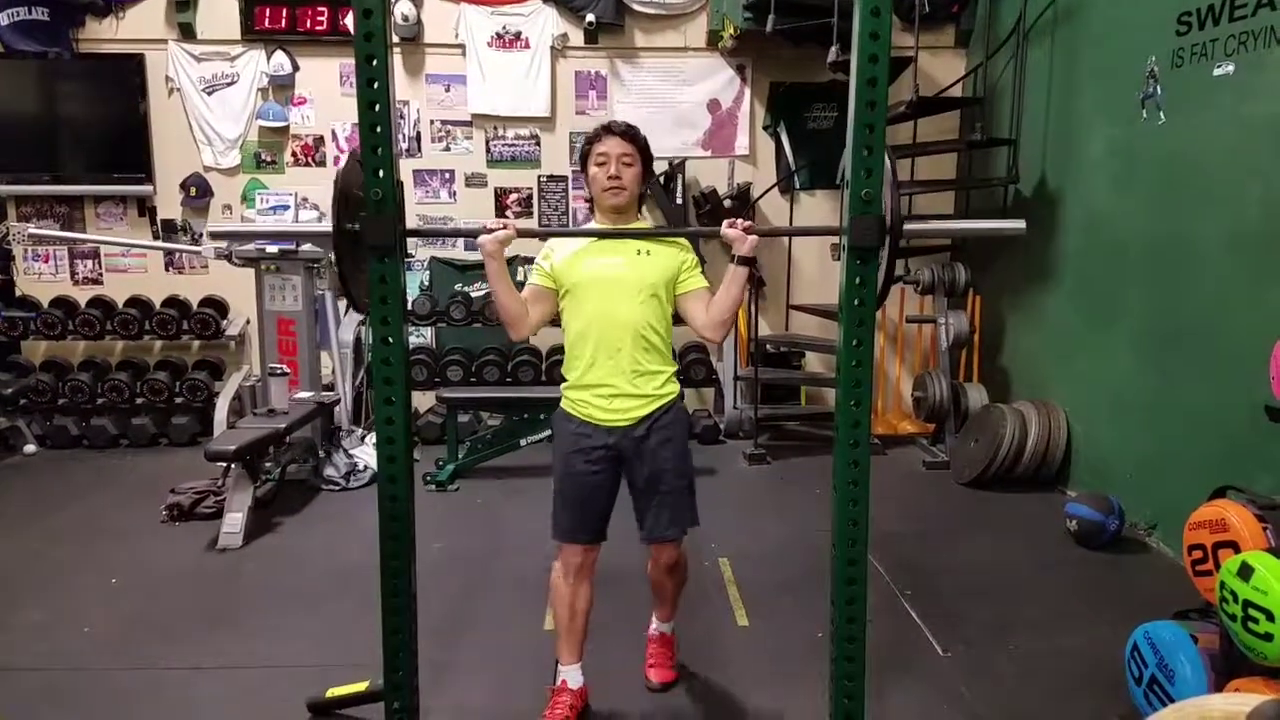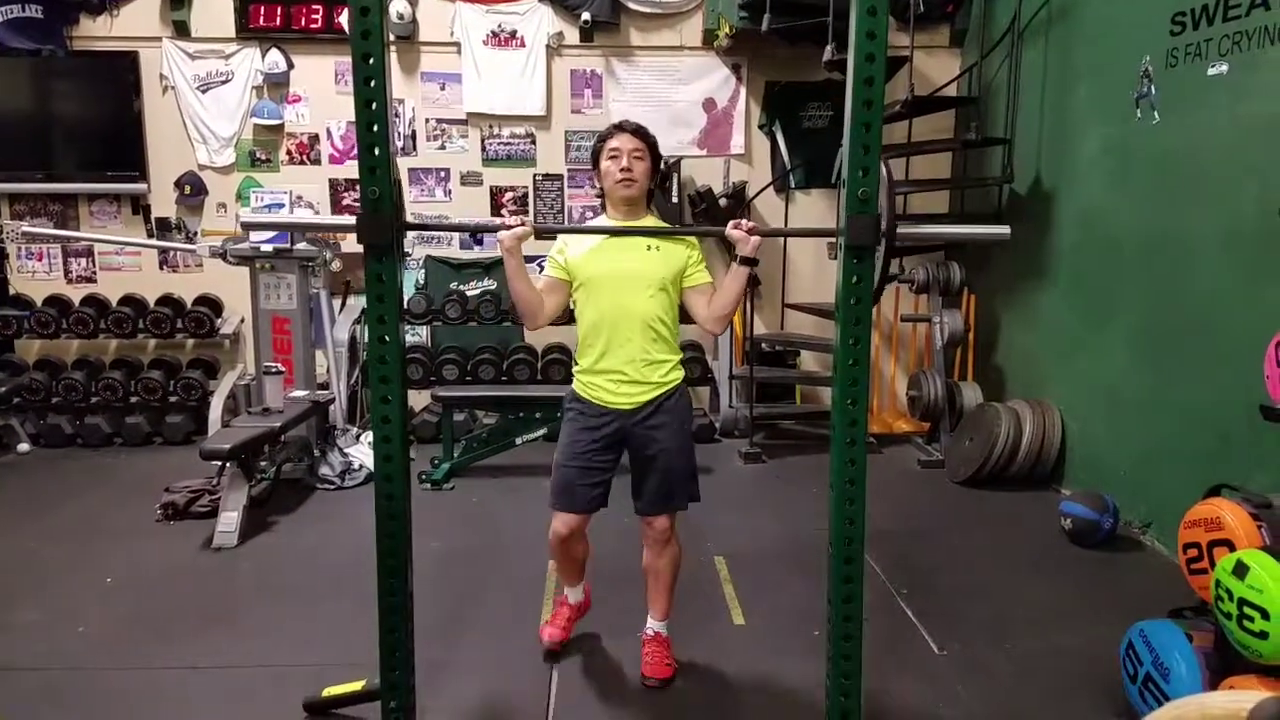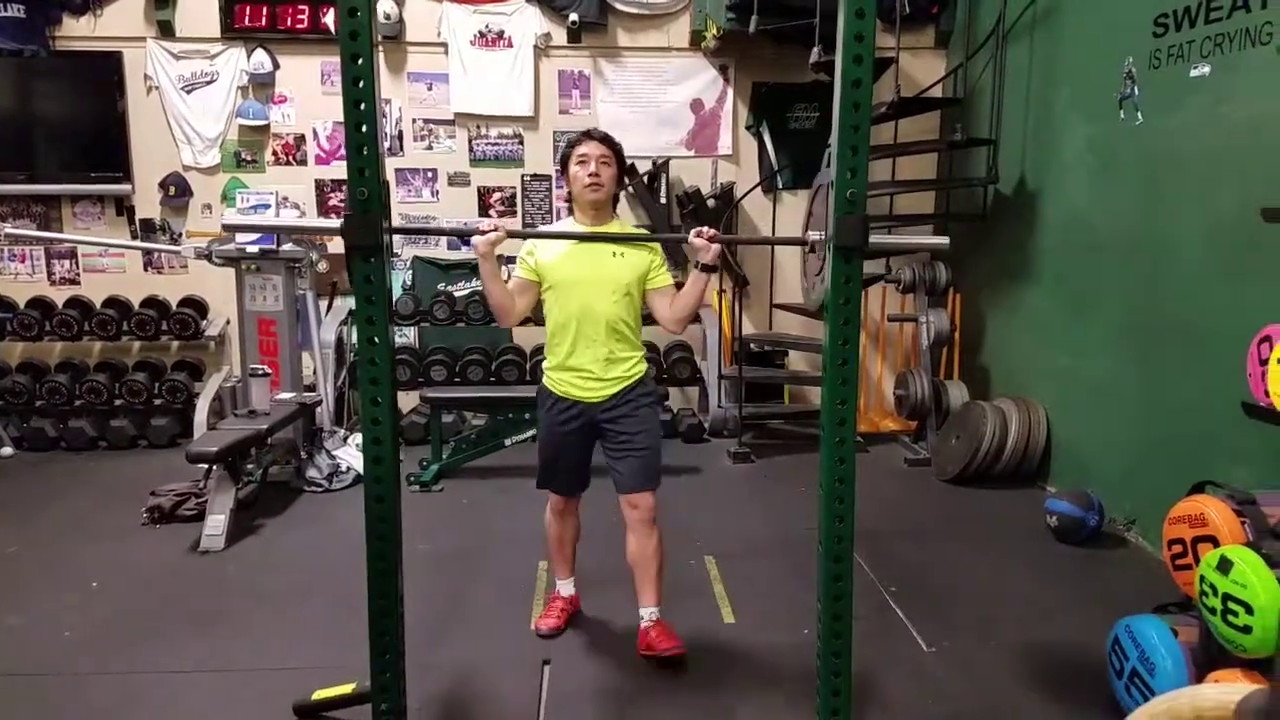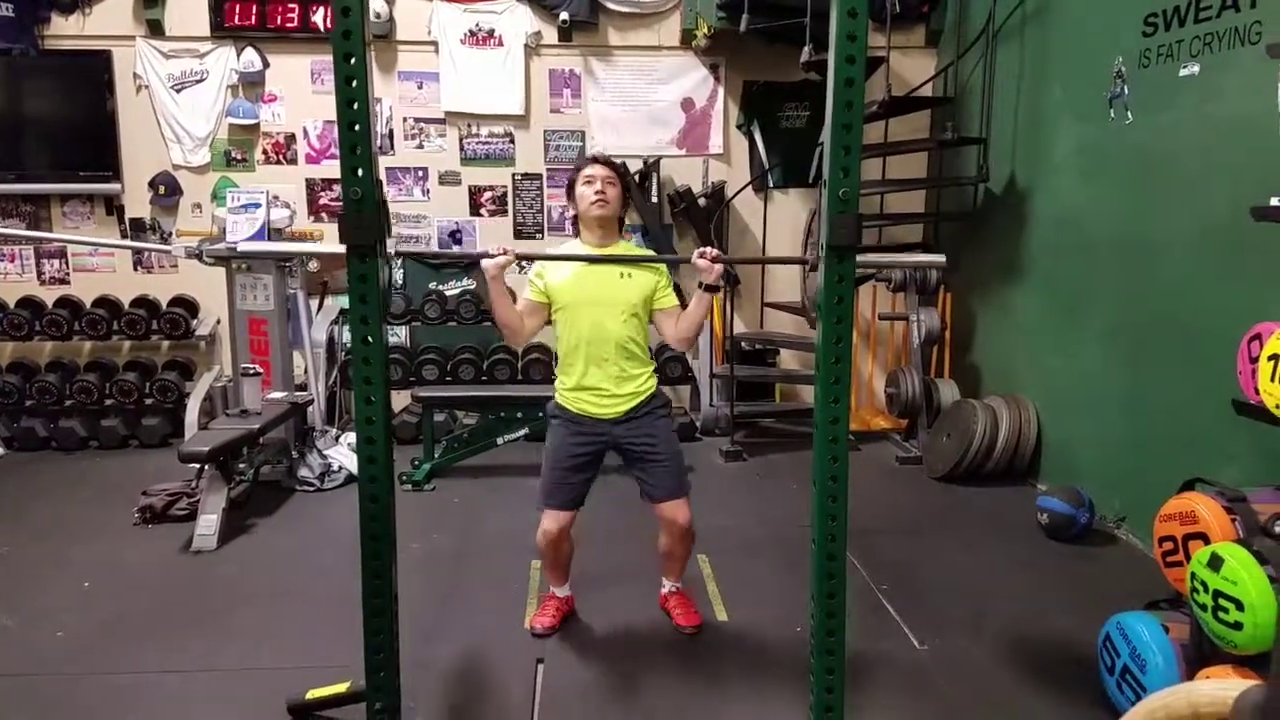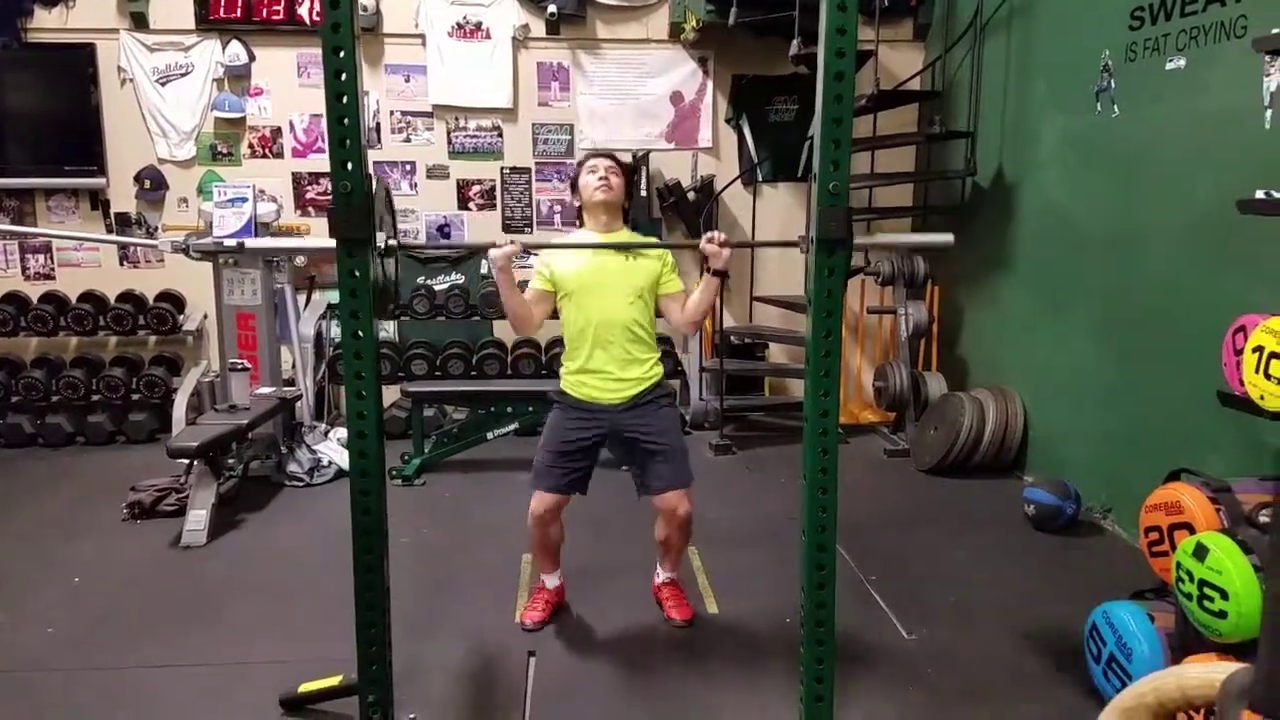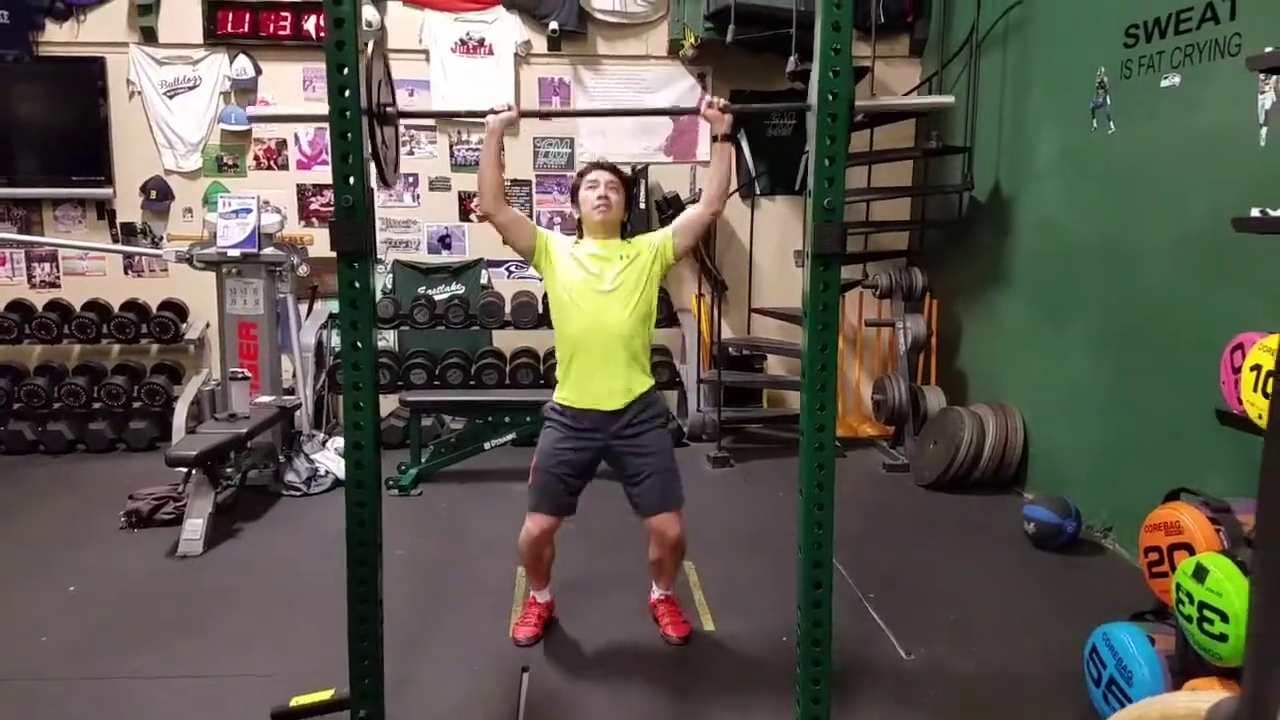
dt=0.4s
person 1, frame 1
left shoulder: (673, 249)
right shoulder: (560, 248)
left elbow: (714, 327)
right elbow: (519, 326)
left wrist: (741, 260)
right wrist: (494, 260)
left hip: (657, 418)
right hip: (582, 420)
left knee: (666, 549)
right knee: (575, 555)
left ankle: (661, 631)
person 1, frame 2
left shoulder: (680, 244)
right shoulder: (572, 242)
left elbow: (713, 319)
right elbow: (535, 316)
left wrist: (743, 258)
right wrist: (512, 255)
left hip: (660, 402)
right hip: (590, 402)
left knee: (659, 526)
right knee: (565, 524)
left ankle: (656, 632)
right ankle: (573, 598)
person 1, frame 3
left shoulder: (643, 246)
right shoulder: (541, 244)
left elbow: (675, 320)
right elbow: (507, 315)
left wrist: (704, 266)
right wrist: (486, 259)
left hip: (628, 393)
right hip: (563, 395)
left knee: (641, 508)
right knee: (561, 502)
left ankle: (651, 619)
right ankle: (565, 592)
person 1, frame 4
left shoulder: (650, 266)
right shoulder: (549, 267)
left elbow: (680, 338)
right elbow: (517, 335)
left wrist: (707, 286)
right wrist: (495, 282)
left hip: (641, 410)
right hip: (575, 413)
left knee: (678, 520)
right knee: (551, 529)
left ankle: (672, 589)
right ankle: (560, 594)
person 1, frame 5
left shoulder: (654, 254)
right shoulder: (556, 256)
left elbow: (686, 322)
right elbow: (524, 324)
left wrist: (715, 271)
right wrist: (503, 270)
left hip: (645, 396)
right hip: (577, 399)
left knee: (677, 506)
right knee: (543, 507)
left ankle: (665, 580)
right ankle: (550, 584)
person 1, frame 6
left shoulder: (650, 255)
right shoulder: (553, 255)
left elbow: (710, 205)
right elbow: (495, 207)
left wrist: (721, 139)
right wrist: (493, 136)
left hip: (637, 415)
right hip: (571, 416)
left knee: (668, 532)
right knee: (536, 533)
left ankle: (661, 597)
right ankle: (539, 602)
